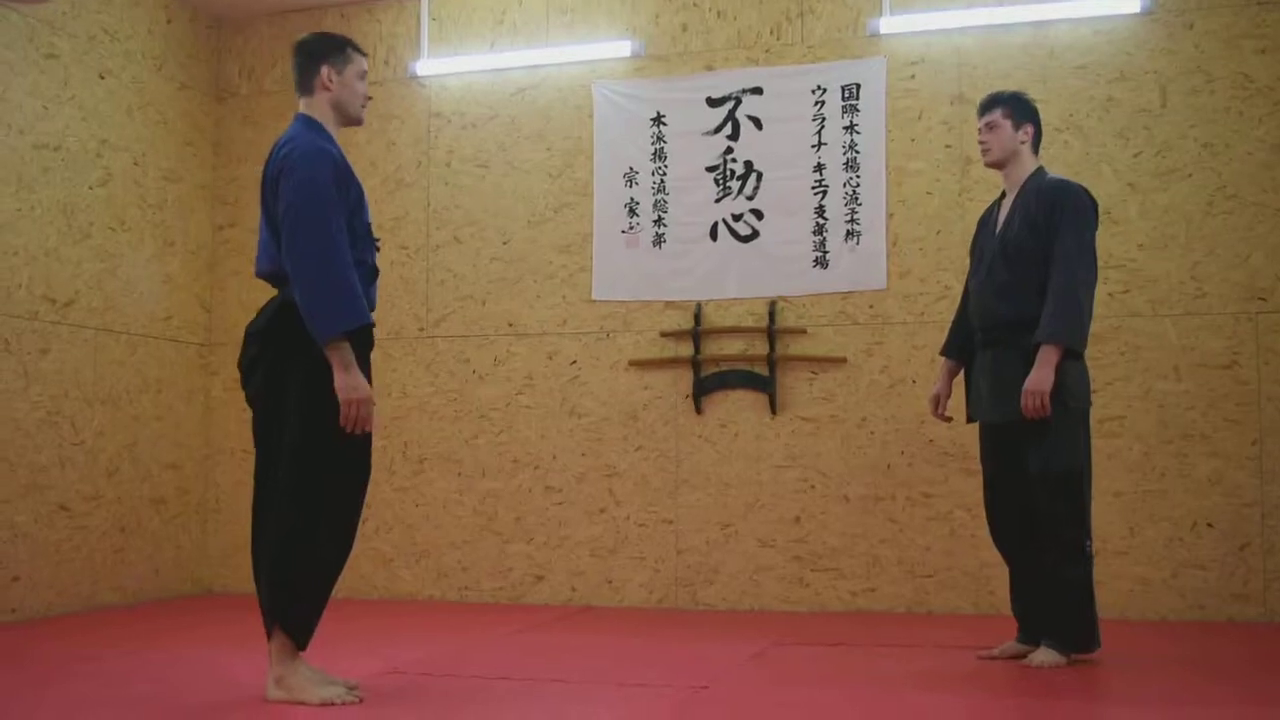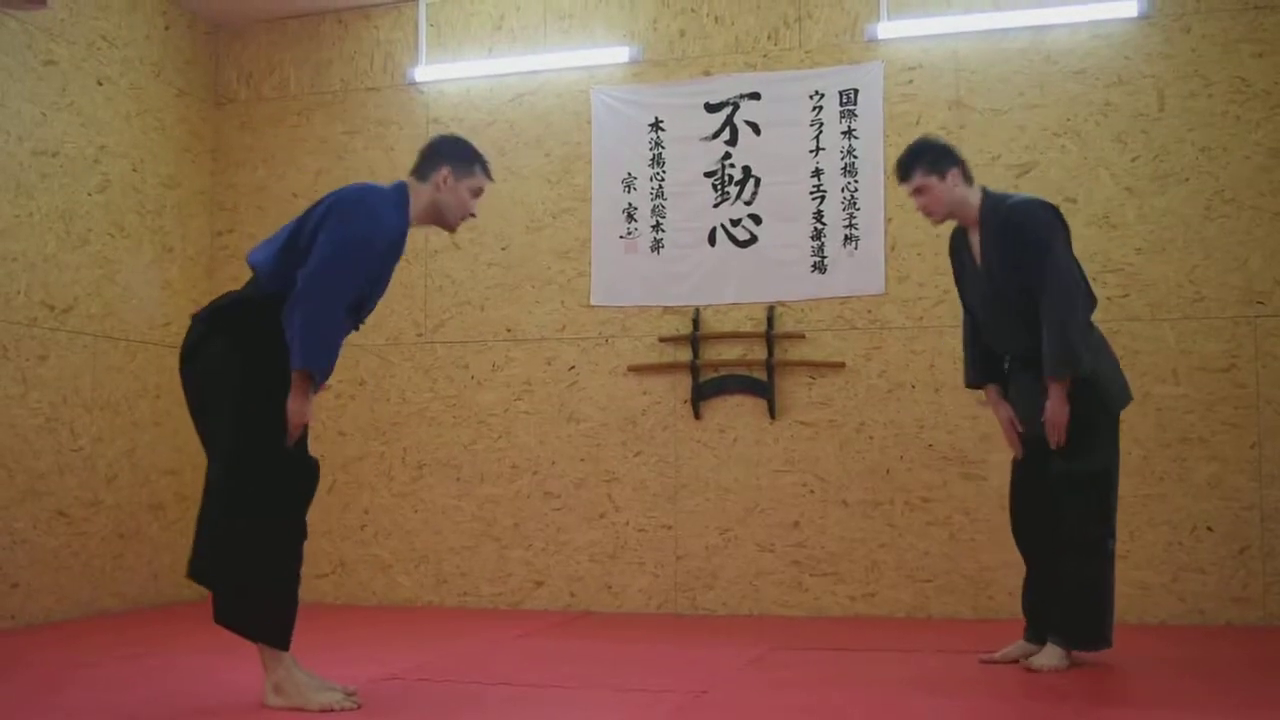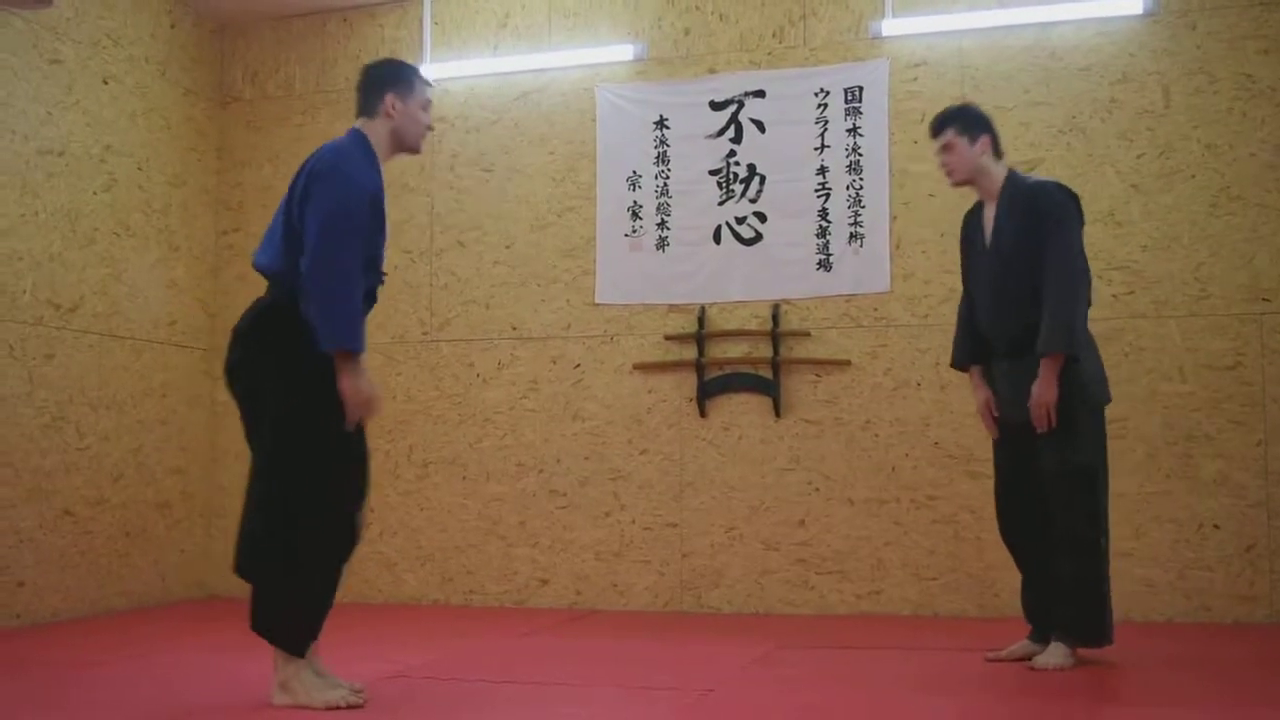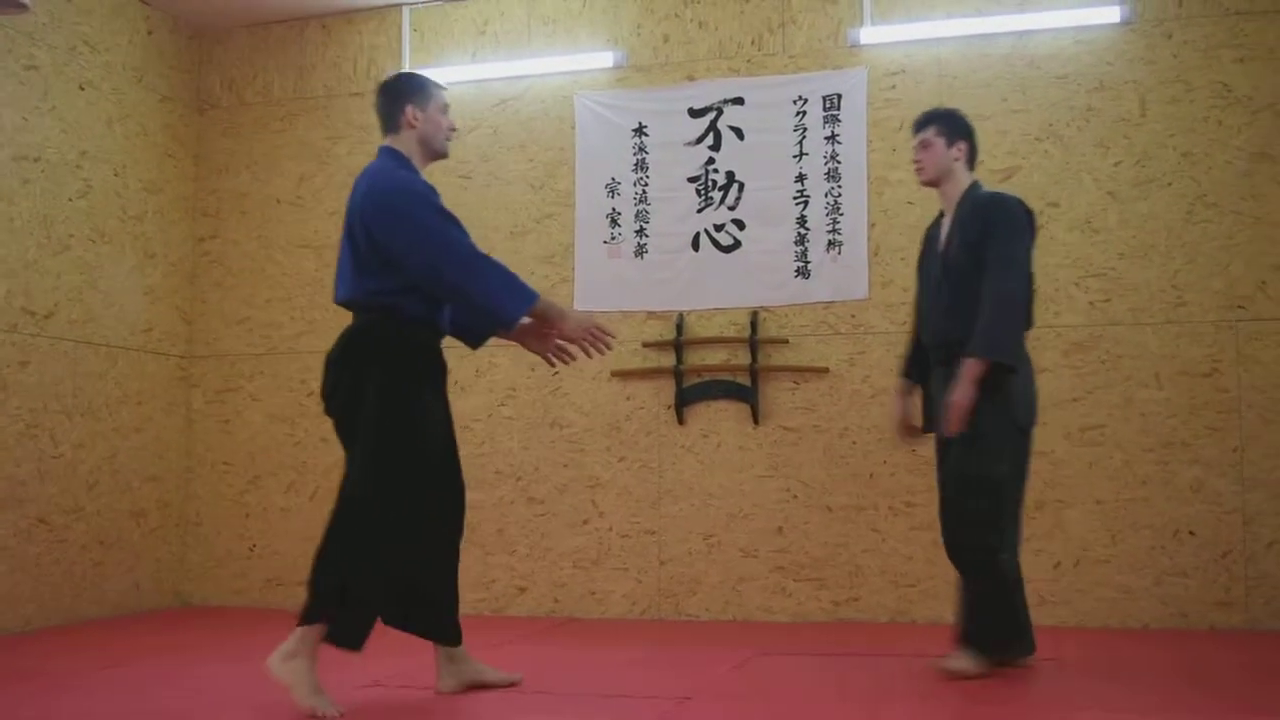
dt=0.7s
person 1, frame 1
left shoulder: (308, 153)
right shoulder: (309, 154)
right elbow: (317, 271)
left wrist: (342, 360)
right wrist: (346, 365)
left hip: (305, 351)
right hip: (312, 353)
left knee: (308, 504)
right knee: (310, 504)
left ankle: (288, 662)
right ankle: (285, 669)
person 1, frame 2
left shoulder: (381, 217)
right shoulder: (372, 212)
right elbow: (317, 299)
left wrist: (297, 387)
right wrist: (300, 391)
left hip: (253, 352)
right hip: (240, 351)
left knee: (275, 504)
right knee: (262, 505)
left ankle: (283, 667)
right ankle: (281, 676)
person 1, frame 3
left shoulder: (354, 168)
right shoulder: (346, 167)
right elbow: (328, 276)
left wrist: (342, 365)
right wrist: (350, 367)
left hip: (298, 349)
right hip: (285, 351)
left knee: (326, 500)
right knee: (306, 505)
left ankle: (300, 657)
right ankle: (290, 673)
person 1, frame 4
left shoulder: (394, 185)
right shoulder: (396, 186)
left elbow: (440, 285)
right elbow: (462, 265)
left wrist: (517, 329)
right wrist: (553, 318)
left hip: (403, 363)
right hip: (384, 368)
left knee: (431, 509)
right knee: (383, 507)
left ankle: (451, 660)
right ankle: (299, 649)
person 2, frame 1
left shoulder: (1063, 199)
right shoulder: (991, 217)
left elbow: (1072, 288)
left wrist: (1045, 365)
right wrist: (948, 371)
left hip: (1045, 380)
right hip: (996, 382)
left knee: (1057, 510)
right knee: (1010, 512)
left ankle: (1068, 635)
right ankle: (1034, 629)
person 2, frame 2
left shoulder: (1026, 218)
right shoulder: (961, 243)
left elbow: (1063, 307)
right elbow: (978, 325)
left wrist: (1061, 393)
right wrist: (996, 398)
left hip: (1081, 385)
right hip: (1029, 387)
left knee: (1082, 514)
right knee: (1032, 513)
left ankle: (1069, 635)
right ankle: (1040, 629)
person 2, frame 3
left shoulder: (1045, 200)
right shoulder: (973, 223)
left elbow: (1065, 292)
left wrist: (1048, 375)
right wrist: (978, 382)
left hip: (1061, 376)
right hip: (1009, 379)
left knee: (1072, 509)
right knee: (1020, 513)
left ankle: (1072, 634)
right ankle: (1044, 629)
person 2, frame 4
left shoulder: (1002, 215)
right shoulder: (937, 232)
left elbow: (1005, 304)
left wrist: (969, 376)
right wrist: (909, 388)
left hip: (994, 386)
right hip: (951, 389)
left knee: (978, 520)
right knee: (973, 521)
left ankle: (986, 643)
right ankle: (1009, 640)
